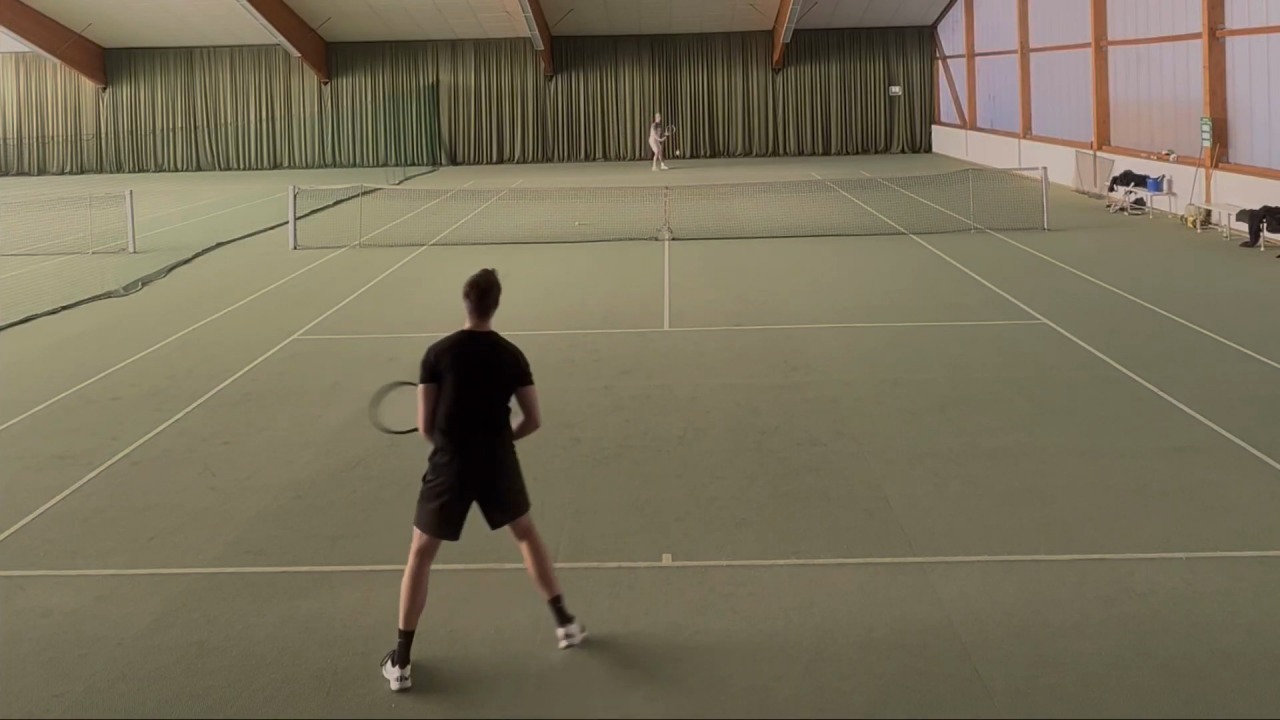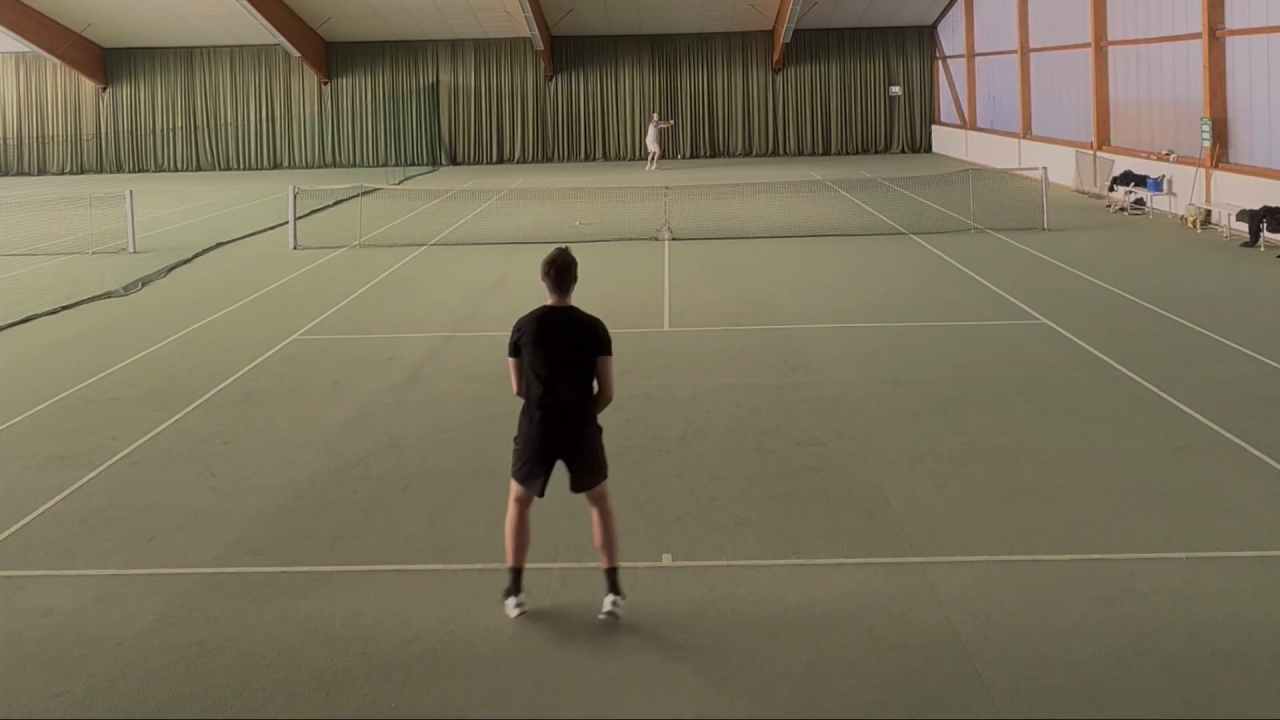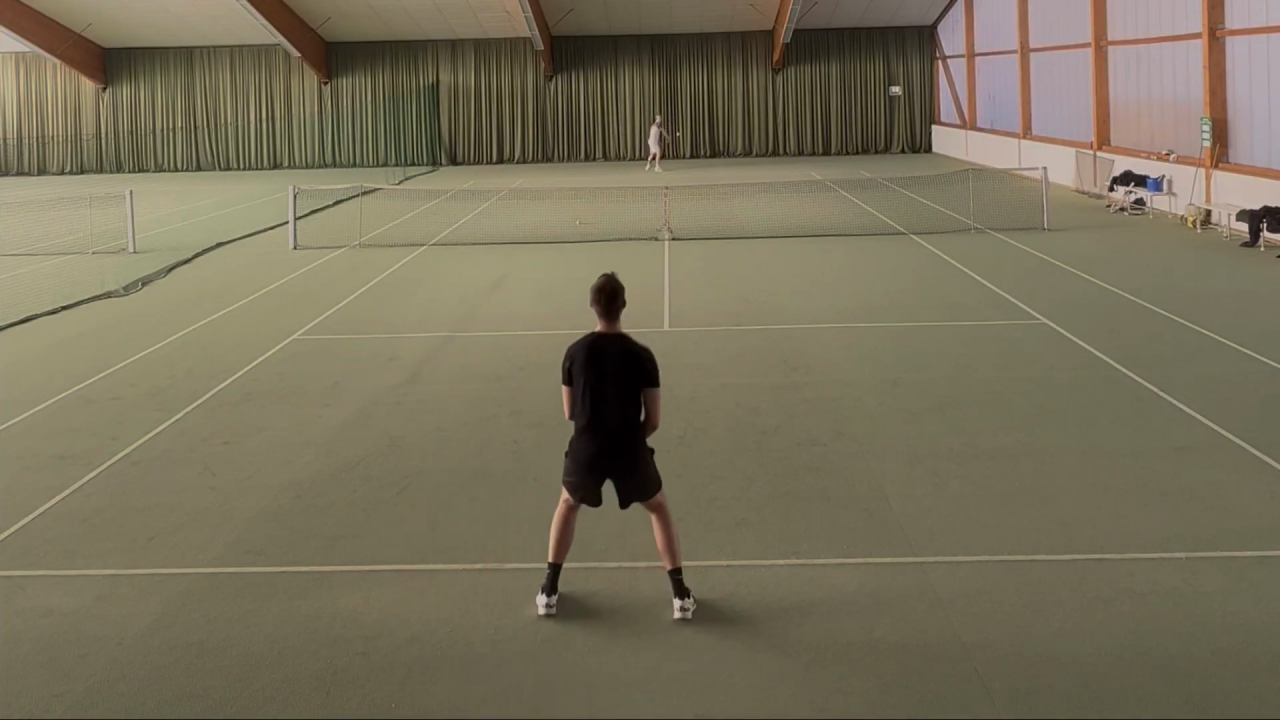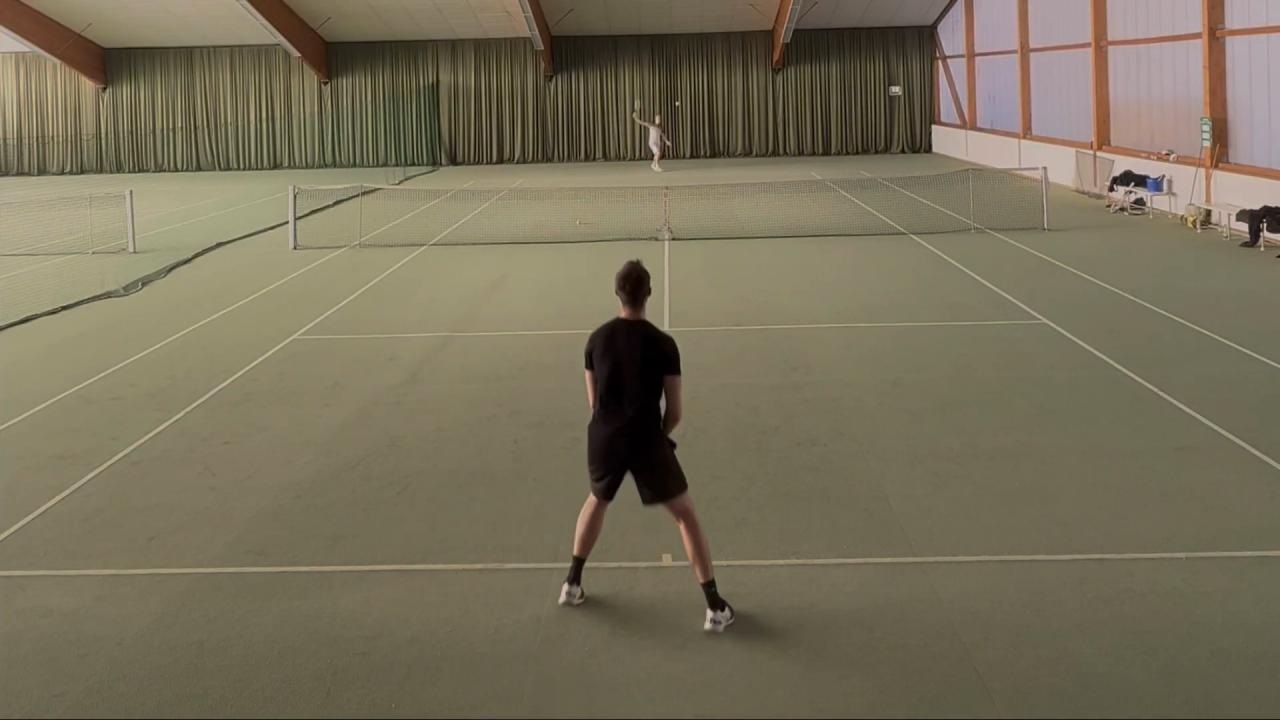
dt=0.4s
person 1, frame 1
left shoulder: (438, 353)
right shoulder: (512, 355)
left elbow: (426, 426)
right elbow: (534, 421)
left hip: (449, 468)
right hip: (497, 466)
left knee: (420, 558)
right knee: (528, 536)
left ankle: (400, 660)
right ankle: (565, 622)
person 1, frame 2
left shoulder: (523, 326)
right shoulder: (594, 329)
left elbow: (518, 389)
right elbow: (607, 393)
left hip: (535, 430)
right hip: (577, 430)
left knee: (519, 503)
right knee: (599, 504)
left ankle: (515, 593)
right ankle: (612, 593)
person 1, frame 3
left shoulder: (575, 352)
right shoulder: (642, 356)
left elbow: (571, 413)
right elbow: (653, 419)
left hip: (586, 452)
right hip: (629, 452)
left knee: (567, 505)
right knee: (659, 509)
left ankle: (549, 592)
right ankle: (681, 595)
person 1, frame 4
left shoulder: (598, 338)
right shoulder: (663, 345)
left elbow: (595, 400)
right elbow: (674, 412)
right wrist: (662, 439)
left hip: (602, 441)
right hip: (645, 443)
left knee: (598, 499)
right knee: (687, 517)
left ankle: (571, 584)
right ankle: (715, 606)
